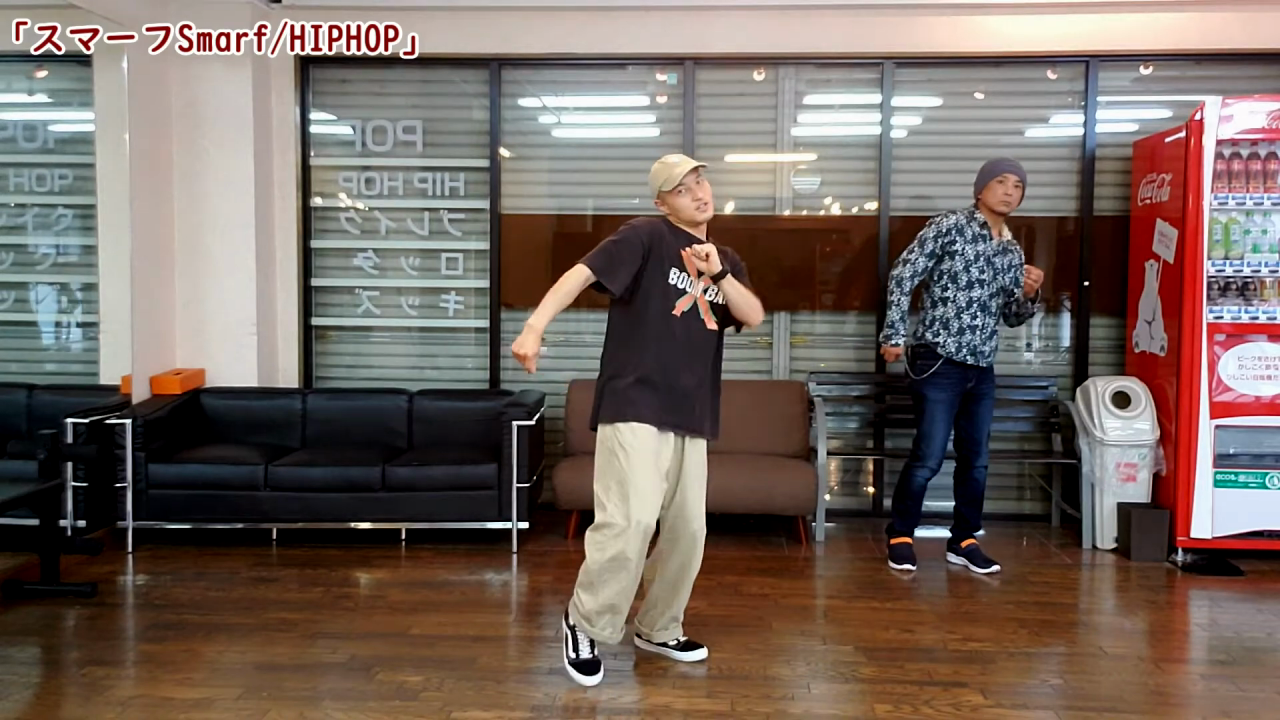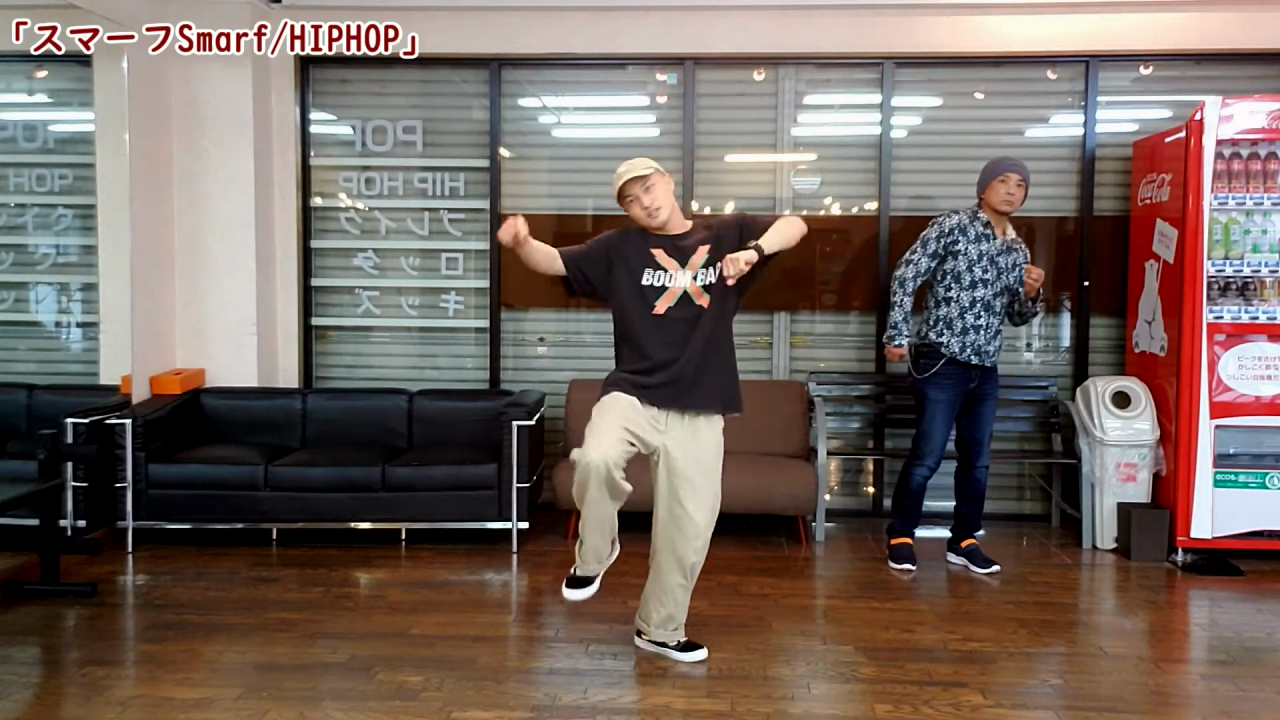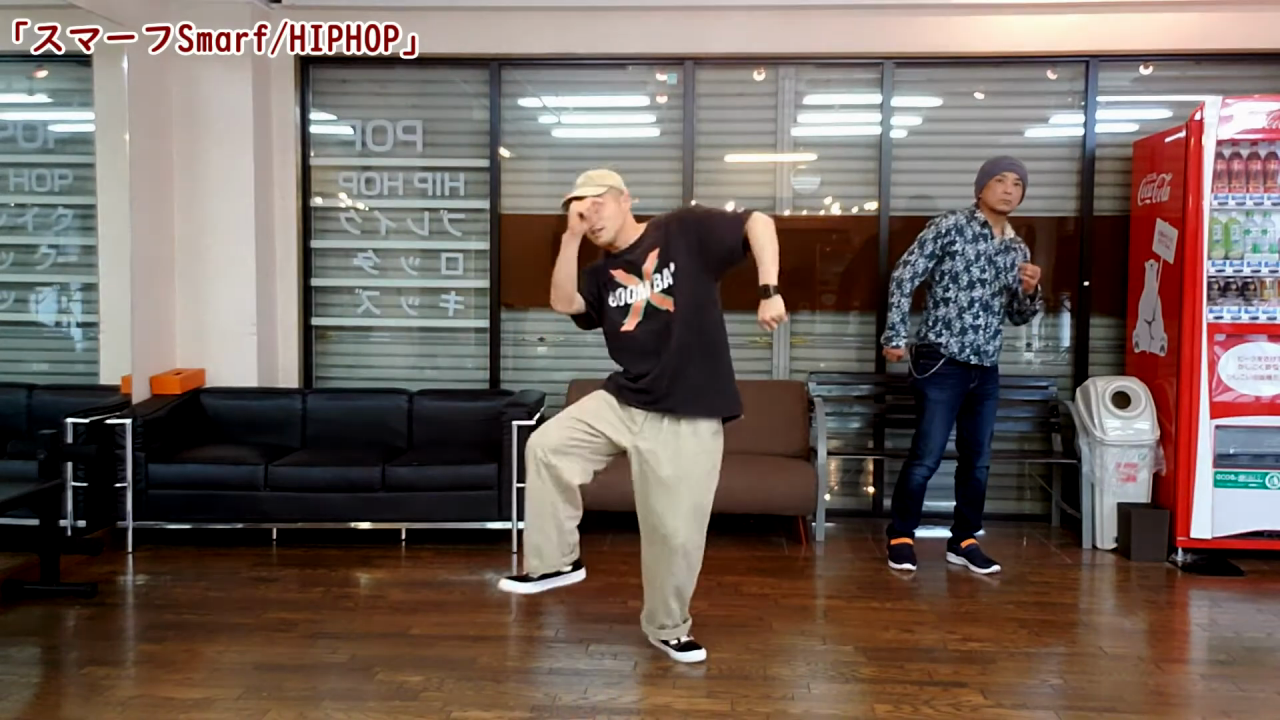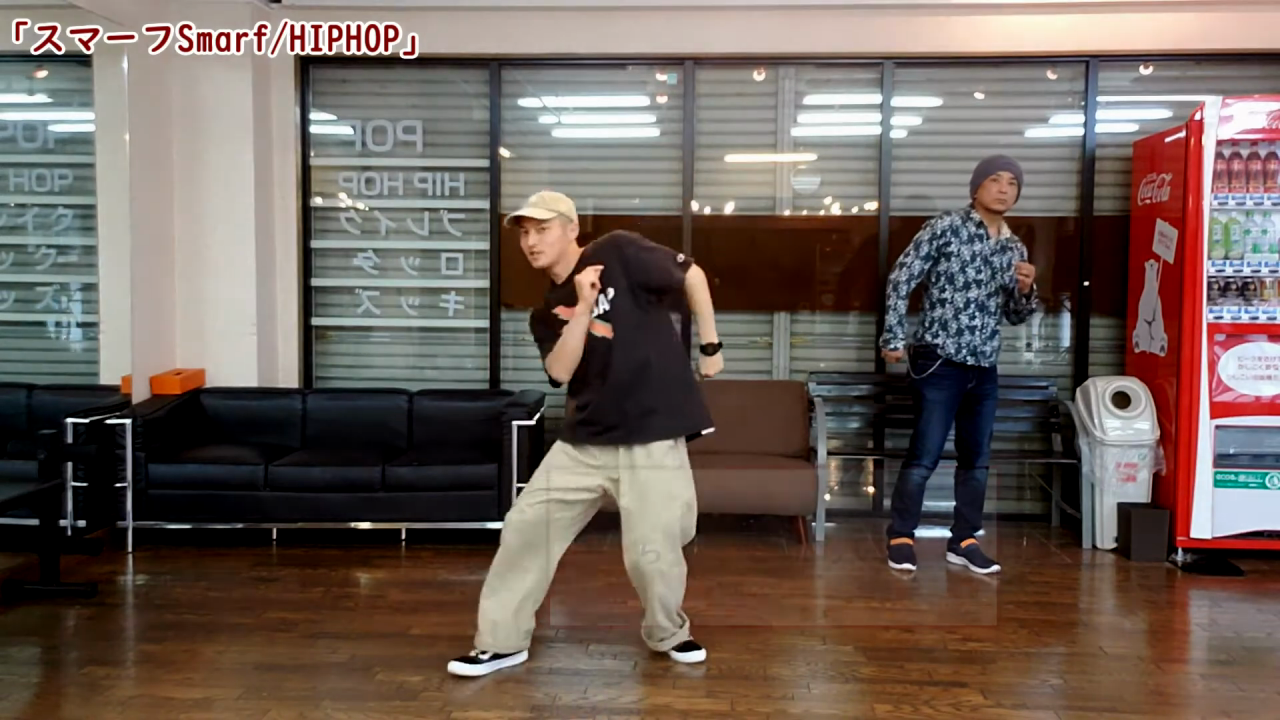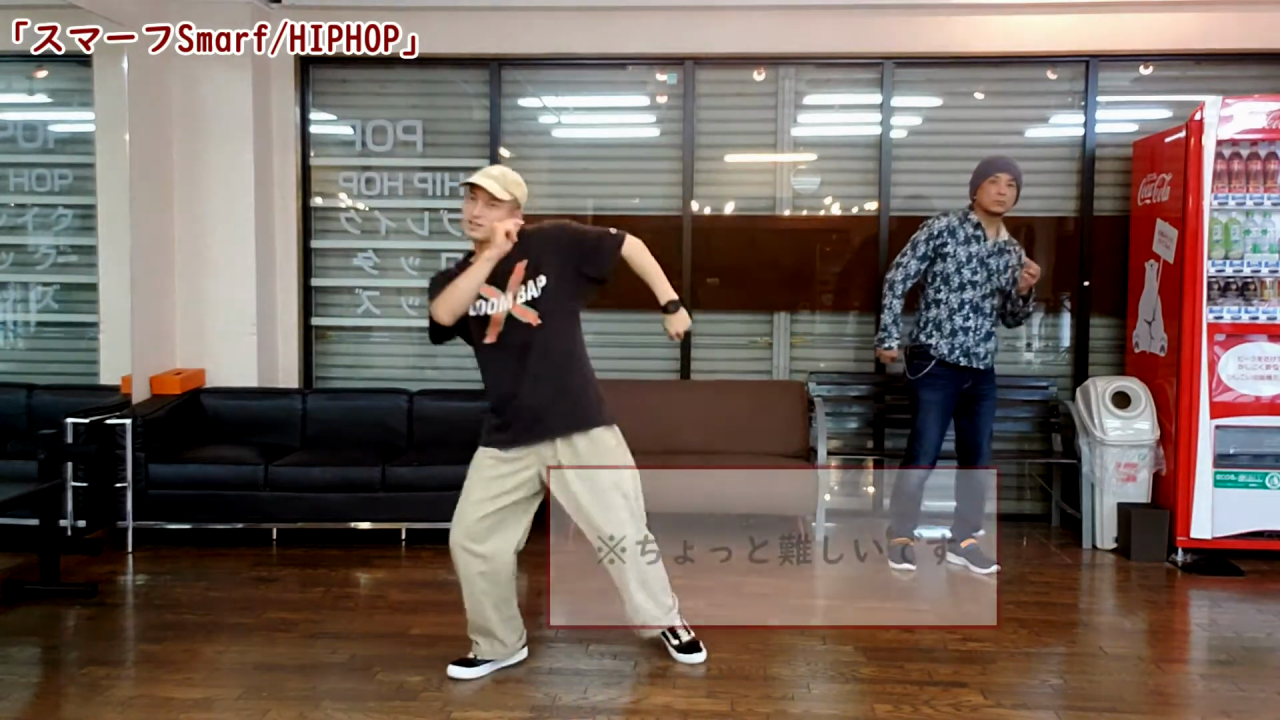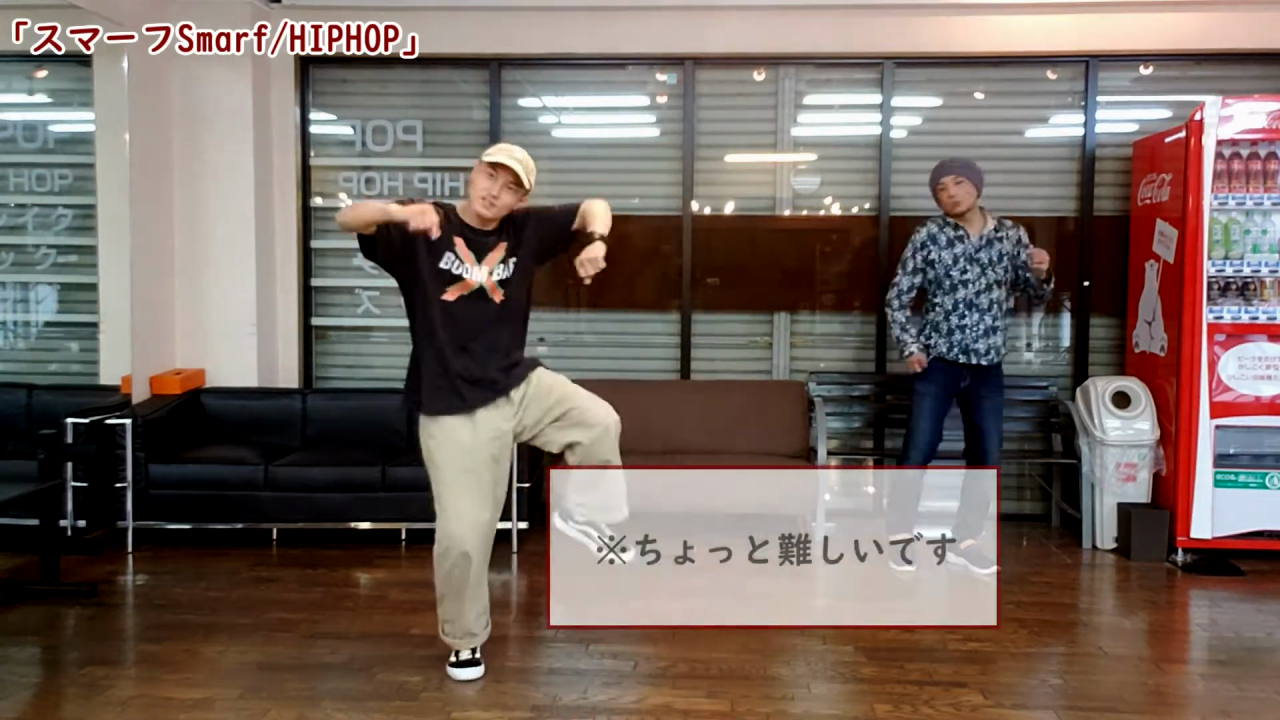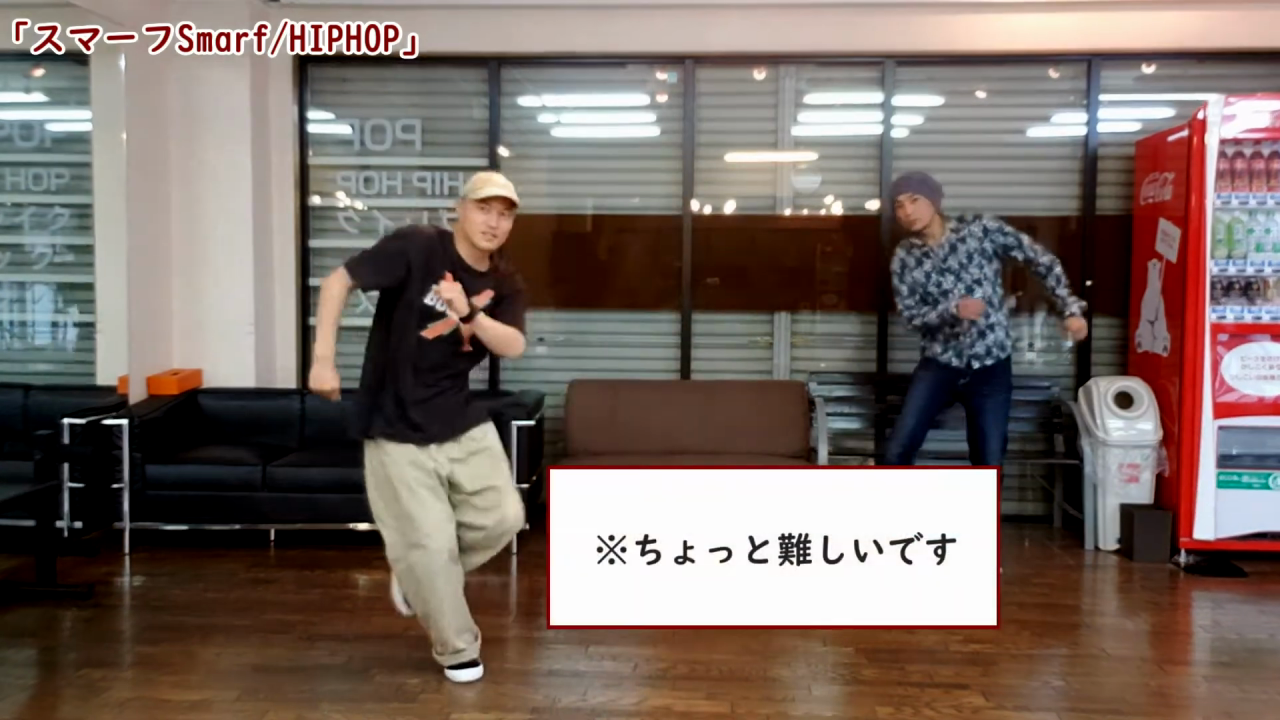
dt=0.3s
person 1, frame 1
left shoulder: (723, 259)
right shoulder: (645, 237)
left elbow: (752, 316)
right elbow: (581, 273)
left wrist: (717, 271)
right wrist: (535, 326)
left hip: (690, 415)
right hip: (634, 406)
left knee: (687, 529)
right knee: (630, 519)
left ankle: (659, 630)
right ankle: (585, 629)
person 1, frame 2
left shoulder: (726, 233)
right shoulder: (620, 247)
left elbow: (794, 225)
right elbow: (554, 262)
left wrist: (753, 251)
right wrist: (521, 243)
left hip: (700, 406)
right hip: (635, 391)
left knee: (689, 525)
right knee: (596, 458)
left ankle: (659, 629)
right ankle: (593, 554)
person 1, frame 3
left shoulder: (685, 228)
right shoulder: (603, 273)
left elbow: (759, 223)
right elbow: (562, 303)
left wrist: (769, 291)
right wrist: (571, 239)
left hip: (692, 409)
right hip: (623, 399)
left knee: (676, 528)
right knee: (546, 449)
left ankle: (667, 627)
right ankle: (555, 561)
person 1, frame 4
left shoulder: (619, 253)
right shoulder: (547, 315)
left elbow: (691, 274)
right elbow: (561, 372)
left wrist: (709, 346)
right wrist: (582, 306)
left hip: (652, 438)
right hip: (584, 441)
left knee: (652, 551)
right knee: (525, 526)
left ankle: (668, 633)
right ankle: (502, 640)
person 1, frame 5
left shoulder: (553, 244)
right shoulder: (457, 274)
left elbow: (627, 244)
right elbow: (442, 315)
left wrist: (670, 303)
right wrist: (489, 256)
left hip: (579, 425)
right hip: (507, 436)
left knee: (619, 532)
right knee: (472, 539)
left ankle: (663, 622)
right ankle: (497, 645)
person 1, frame 6
left shoulder: (524, 229)
right shoulder: (423, 226)
left elbow: (593, 209)
right elbow: (349, 218)
left wrist: (595, 241)
right wrist: (401, 212)
left hip: (516, 383)
right hip: (449, 401)
left knee: (599, 422)
right knee: (462, 533)
left ankle: (581, 513)
right ankle: (464, 639)
person 1, frame 7
left shoulder: (504, 284)
right shoulder: (415, 245)
left elbow: (513, 348)
right elbow: (339, 283)
left wrist: (467, 315)
right wrist: (322, 359)
left hip: (463, 423)
right hip: (397, 427)
left knee: (502, 521)
right knee: (429, 545)
left ankle: (416, 577)
right ankle: (458, 649)
person 2, frame 1
left shoulder: (1013, 252)
right shoulder: (949, 226)
left elbow: (1012, 316)
right elbow: (903, 276)
left wrist: (1030, 296)
right wrist: (894, 334)
left hip: (981, 369)
right hip: (937, 363)
left knee: (976, 460)
right knee: (928, 456)
left ankle: (963, 540)
right ankle: (900, 535)
person 2, frame 2
left shoulder: (1018, 251)
right shoulder: (952, 226)
left elbow: (1016, 316)
right elbow: (906, 276)
left wrist: (1032, 294)
right wrist: (897, 335)
left hip: (985, 369)
right hip: (941, 363)
left knee: (977, 460)
right knee: (926, 456)
left ankle: (963, 540)
right ankle: (900, 536)
person 2, frame 3
left shoulder: (1018, 250)
right shoulder: (950, 226)
left elbow: (1018, 316)
right elbow: (904, 276)
left wrist: (1030, 292)
right wrist: (896, 335)
left hip: (986, 369)
right hip: (941, 363)
left knee: (977, 460)
right knee: (926, 456)
left ankle: (963, 540)
right ankle: (900, 536)
person 2, frame 4
left shoulder: (1015, 249)
right shoulder: (946, 227)
left elbow: (1016, 315)
right elbow: (901, 279)
left wrist: (1025, 290)
right wrist: (893, 338)
left hip: (984, 369)
right hip: (939, 363)
left knee: (977, 461)
right knee: (924, 457)
left ankle: (963, 540)
right ankle: (900, 536)
person 2, frame 5
left shoulder: (1013, 252)
right shoulder: (943, 227)
left elbow: (1010, 318)
right elbow: (897, 279)
left wrist: (1025, 290)
right wrist: (888, 337)
left hip: (980, 369)
right hip: (935, 364)
left knee: (978, 459)
right knee: (922, 456)
left ankle: (963, 538)
right ankle: (900, 536)
person 2, frame 6
left shoulder: (1011, 236)
right shoulder: (929, 236)
left elbow: (1033, 294)
right elbow: (898, 295)
left wrist: (1041, 273)
right wrist: (909, 345)
left hip: (987, 367)
right hip: (937, 362)
left knee: (986, 457)
right knee: (918, 450)
left ankle: (966, 538)
right ankle: (899, 531)
person 2, frame 7
left shoulder: (981, 230)
right shoulder: (905, 257)
left elbow: (1041, 261)
right elbow: (909, 314)
left wrist: (1071, 307)
right wrist: (953, 311)
left hip: (990, 366)
right hip: (939, 364)
left knee: (988, 463)
right knee: (899, 445)
